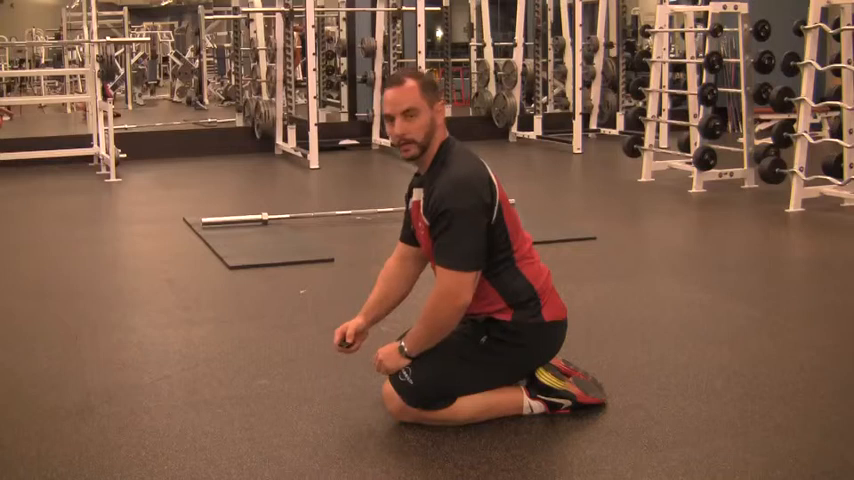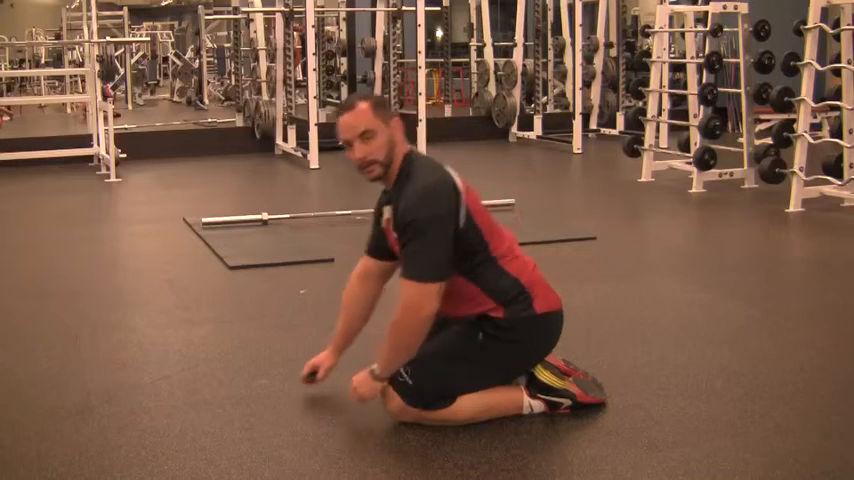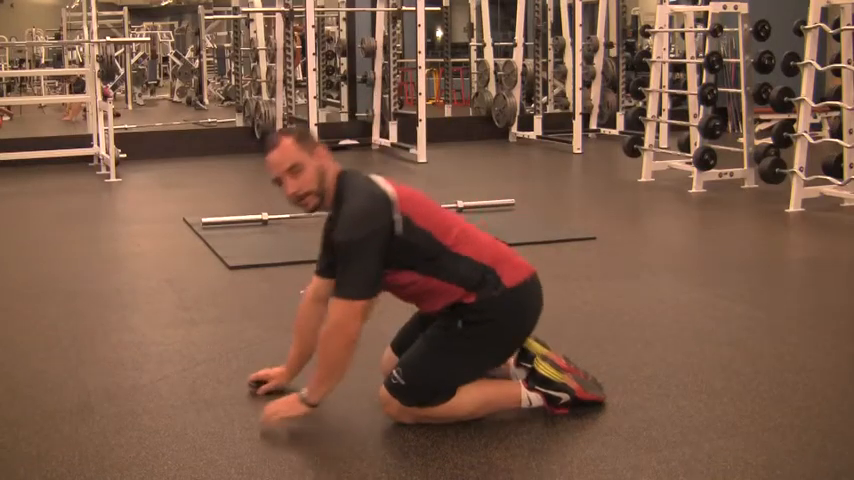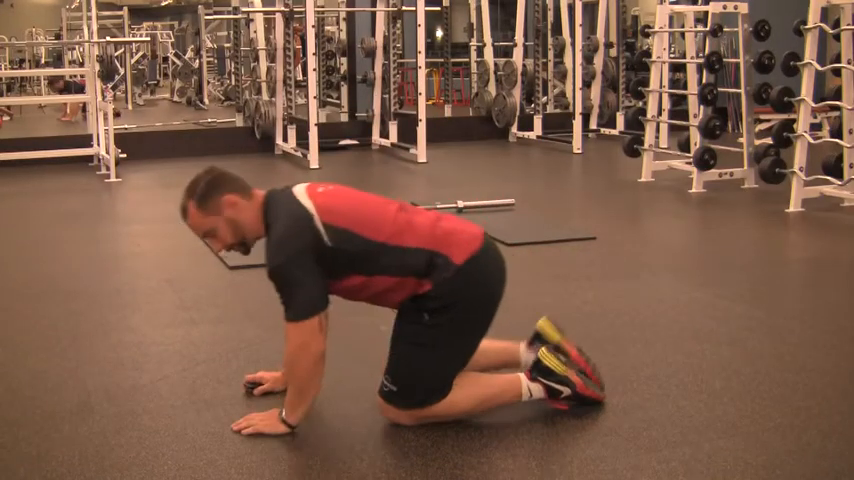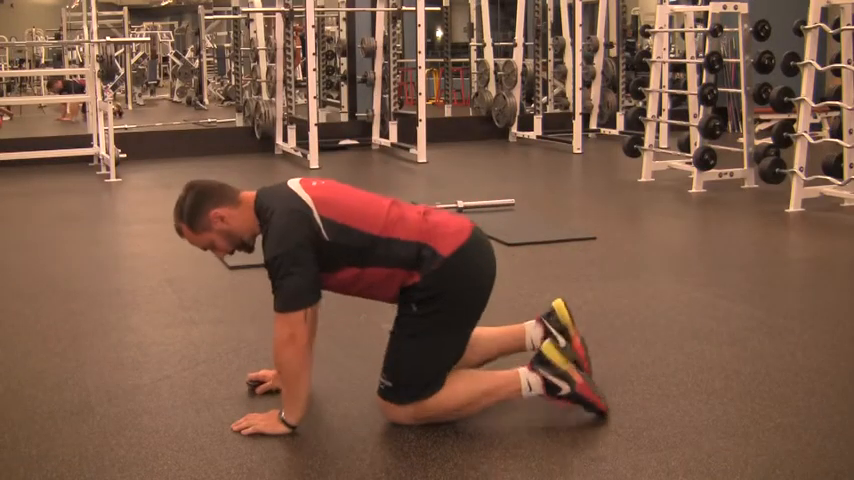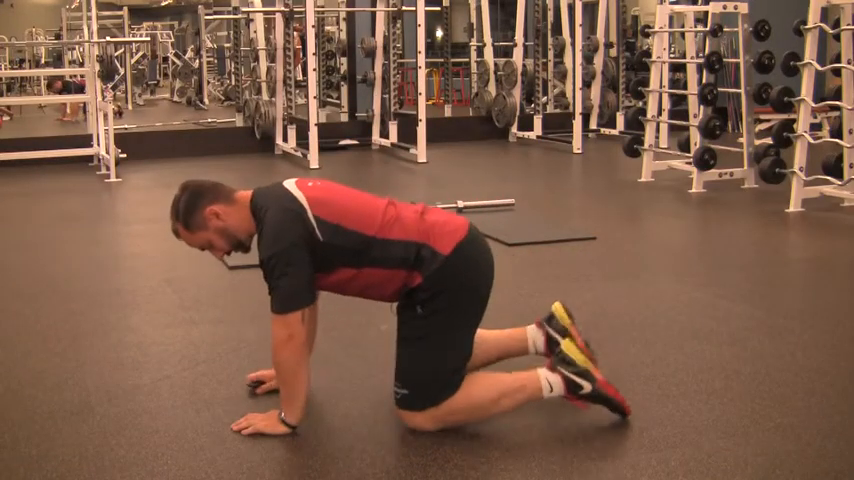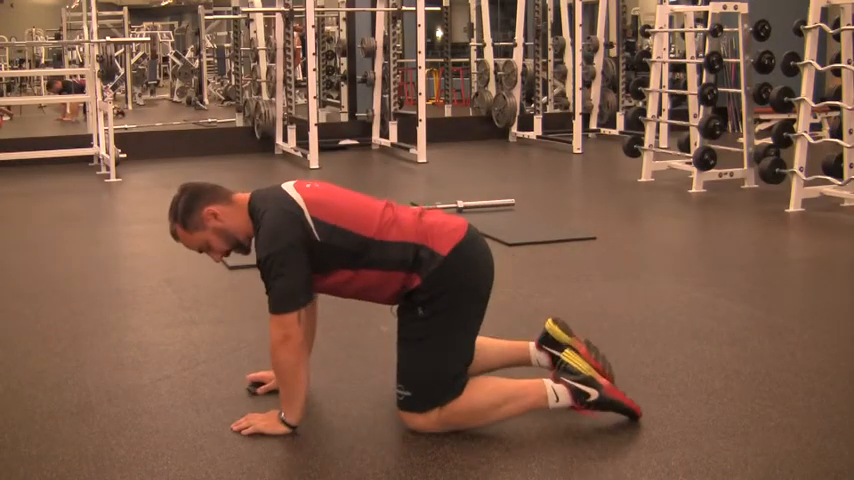
dt=0.4s
person 1, frame 1
left shoulder: (458, 184)
right shoulder: (425, 179)
left elbow: (454, 296)
right elbow: (405, 261)
left wrist: (405, 350)
right wrist: (364, 319)
left hip: (520, 324)
right hip: (497, 312)
left knee: (401, 399)
right knee: (404, 365)
left ankle: (538, 394)
right ankle: (523, 366)
person 1, frame 2
left shoulder: (424, 195)
right shoulder: (395, 195)
left elbow: (419, 309)
right elbow: (367, 278)
left wrist: (378, 374)
right wrist: (333, 351)
left hip: (517, 320)
right hip: (489, 309)
left knee: (402, 400)
right knee: (402, 363)
left ankle: (537, 393)
right ankle: (519, 365)
person 1, frame 3
left shoulder: (359, 214)
right shoulder: (344, 209)
left elbow: (344, 327)
right elbow: (317, 299)
left wrist: (307, 398)
right wrist: (288, 371)
left hip: (500, 300)
right hip: (485, 292)
left knee: (399, 402)
right knee: (393, 364)
left ankle: (536, 387)
right ankle: (518, 360)
person 1, frame 4
left shoulder: (287, 237)
right shoulder: (292, 206)
left elbow: (309, 345)
right elbow: (307, 315)
left wrist: (287, 417)
right wrist: (289, 376)
left hip: (460, 277)
right hip: (468, 257)
left knee: (401, 406)
right knee: (412, 364)
left ankle: (537, 381)
right ankle: (530, 350)
person 1, frame 5
left shoulder: (284, 230)
right shoulder: (284, 201)
left elbow: (293, 336)
right elbow: (306, 306)
left wrist: (288, 417)
right wrist: (291, 373)
left hip: (449, 267)
right hip: (460, 248)
left knee: (401, 403)
right knee: (435, 355)
left ankle: (538, 378)
right ankle: (543, 333)
person 1, frame 6
left shoulder: (279, 231)
right shoulder: (279, 203)
left elbow: (290, 334)
right elbow: (307, 305)
left wrist: (287, 416)
right wrist: (290, 374)
left hip: (447, 268)
right hip: (453, 249)
left knee: (421, 411)
right knee: (435, 357)
left ankle: (558, 378)
right ankle: (543, 336)
person 1, frame 7
left shoulder: (276, 231)
right shoulder: (279, 205)
left elbow: (287, 334)
right elbow: (304, 305)
left wrist: (287, 416)
right wrist: (290, 374)
left hip: (446, 268)
right hip: (452, 250)
left knee: (421, 412)
right knee: (434, 360)
left ankle: (565, 387)
right ankle: (545, 349)
